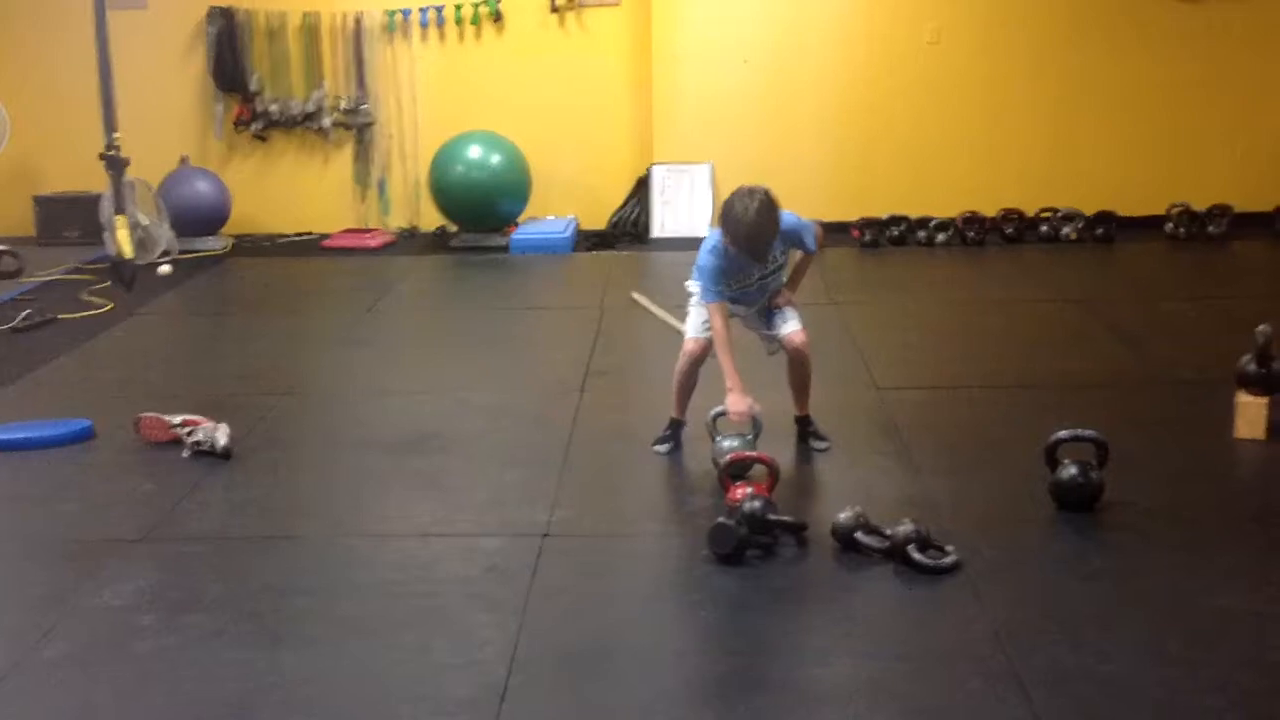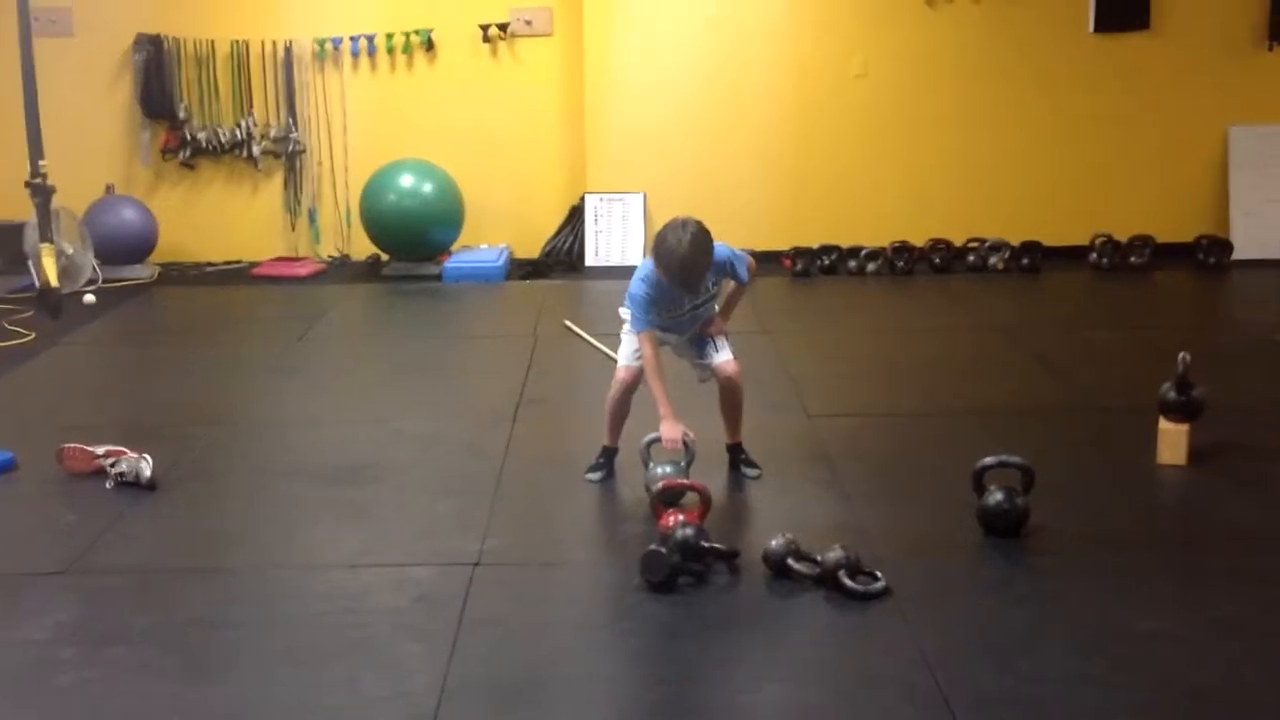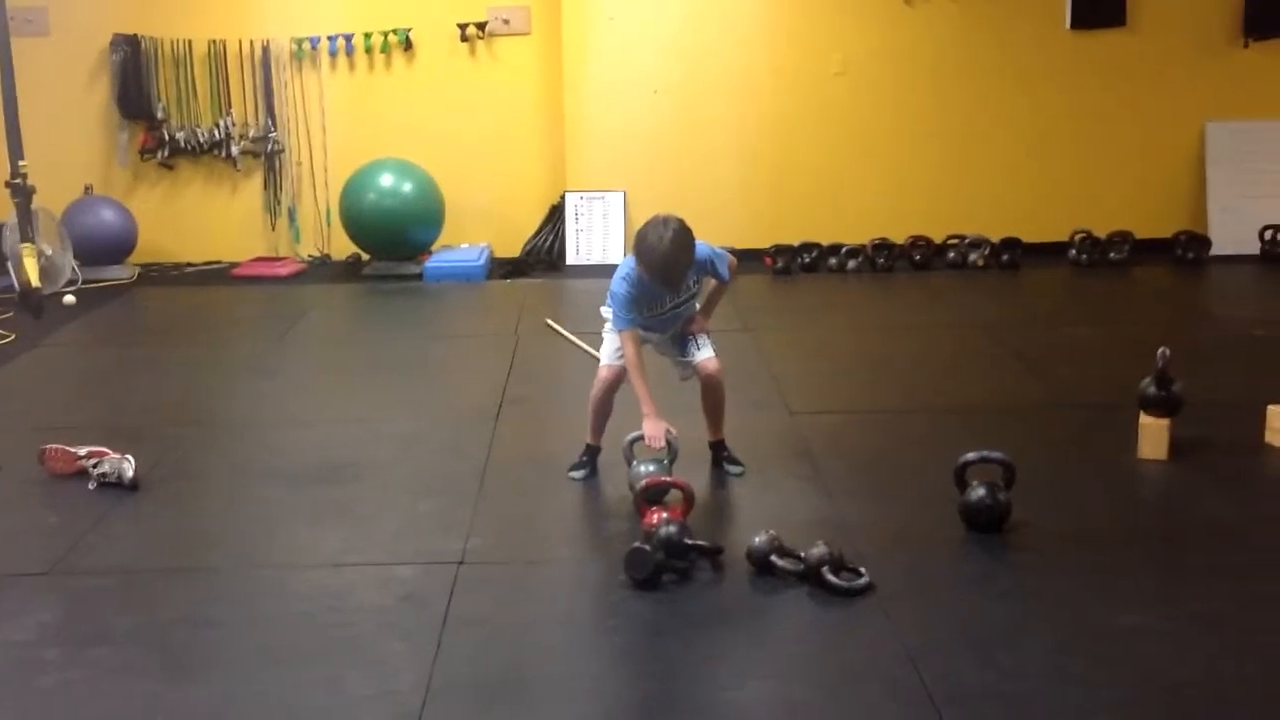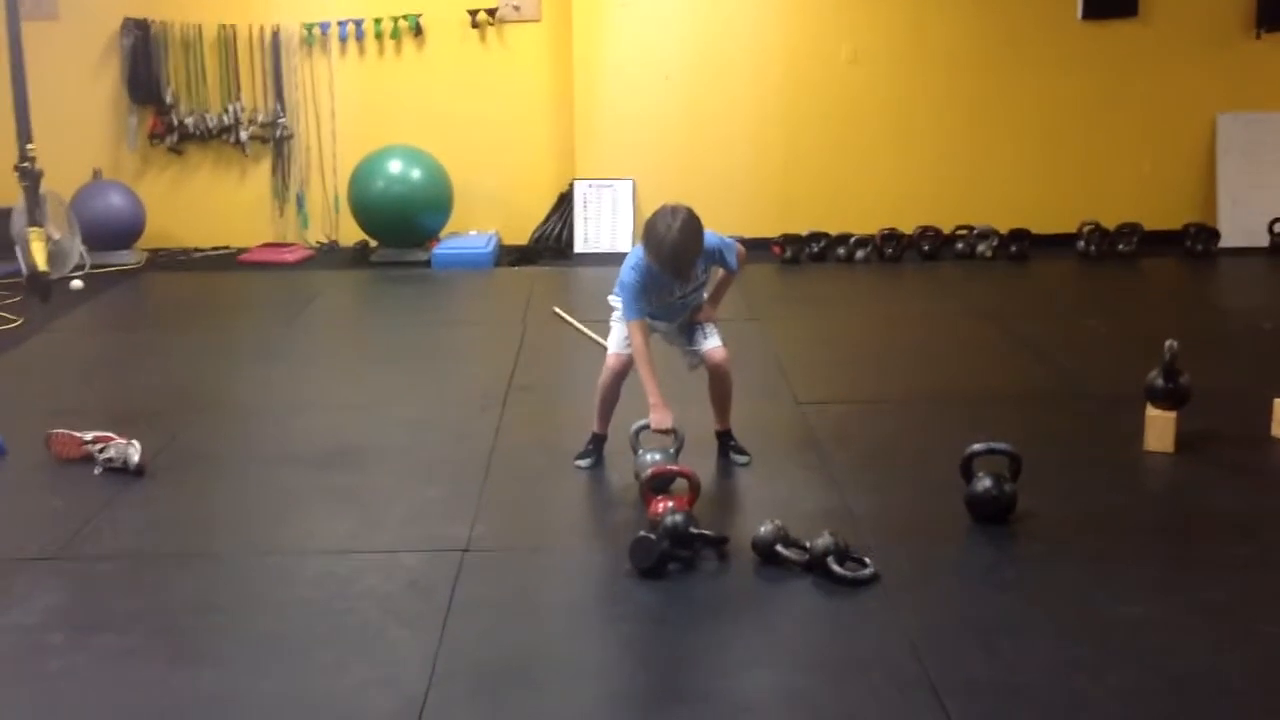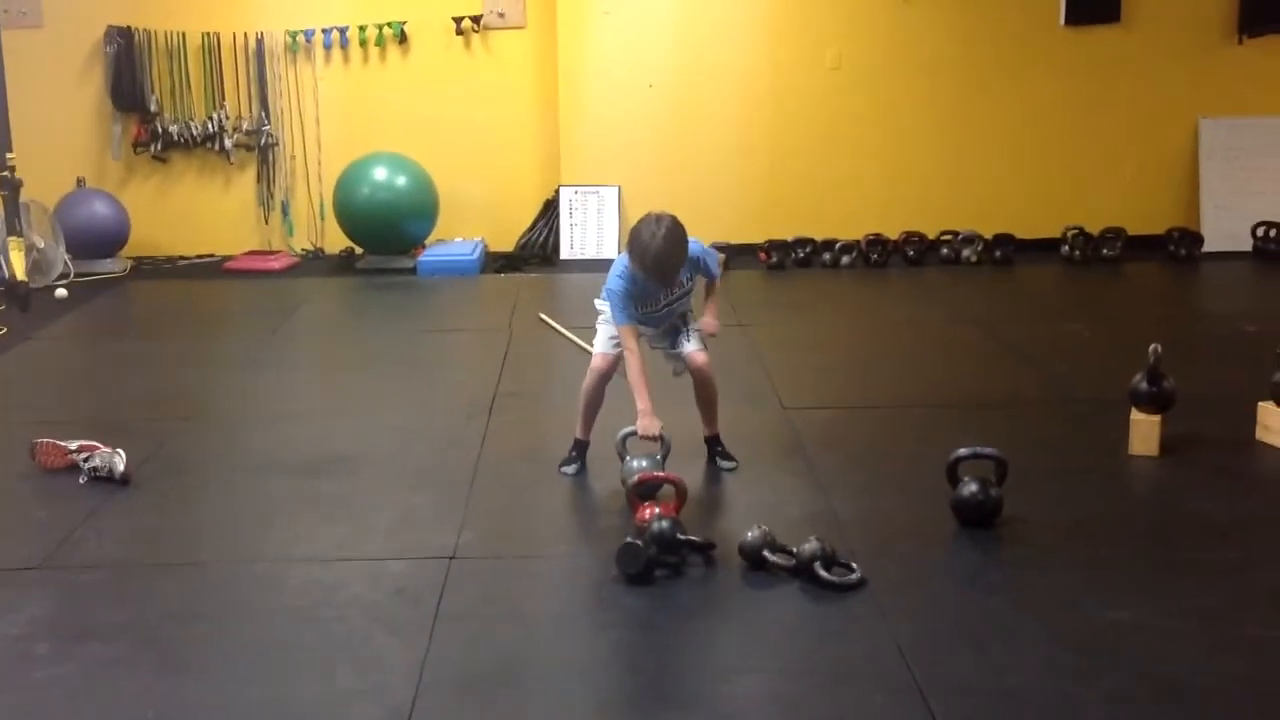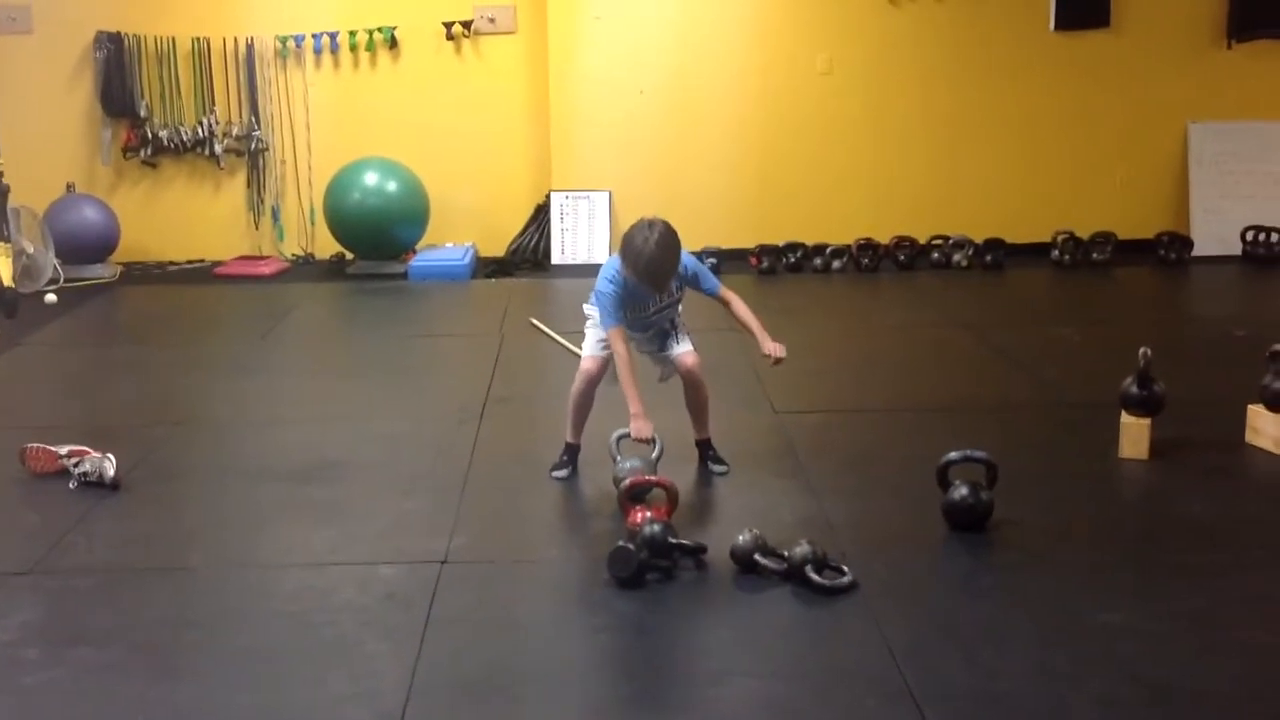
dt=0.5s
person 1, frame 1
left shoulder: (788, 226)
right shoulder: (712, 253)
left elbow: (816, 236)
right elbow: (718, 322)
left wrist: (790, 288)
right wrist: (734, 389)
left hip: (767, 295)
right hip: (714, 296)
left knee: (798, 344)
right knee: (692, 350)
left ankle: (804, 422)
right ankle: (675, 425)
person 1, frame 2
left shoulder: (721, 257)
right shoulder: (644, 283)
left elbow: (749, 268)
right elbow: (648, 350)
left wrist: (723, 316)
right wrist: (667, 416)
left hip: (700, 324)
right hip: (648, 325)
left knee: (730, 374)
right knee: (624, 378)
left ankle: (736, 450)
right ankle: (608, 452)
person 1, frame 3
left shoulder: (701, 255)
right shoulder: (625, 281)
left elbow: (730, 265)
right elbow: (631, 349)
left wrist: (704, 314)
right wrist: (650, 415)
left hip: (680, 322)
right hip: (630, 323)
left knee: (711, 371)
right knee: (607, 377)
left ankle: (718, 447)
right ankle: (591, 450)
person 1, frame 4
left shoulder: (711, 245)
right shoulder: (634, 270)
left elbow: (739, 255)
right elbow: (638, 339)
left wrist: (712, 303)
right wrist: (656, 404)
left hip: (688, 311)
right hip: (638, 312)
left knee: (718, 361)
right knee: (615, 365)
left ankle: (725, 436)
right ankle: (597, 438)
person 1, frame 5
left shoulder: (695, 253)
right shoulder: (621, 278)
left elbow: (716, 267)
right elbow: (631, 347)
left wrist: (710, 313)
right wrist: (645, 411)
left hip: (673, 316)
right hip: (622, 316)
left knee: (701, 365)
right knee: (600, 368)
left ankle: (714, 442)
right ankle: (579, 444)
person 1, frame 6
left shoulder: (684, 264)
right shoulder: (610, 280)
left elbow: (728, 298)
right elbow: (620, 349)
left wrist: (763, 339)
right wrist: (637, 414)
left hip: (661, 323)
right hip: (608, 322)
left knee: (691, 367)
right knee: (589, 371)
left ankle: (705, 446)
right ankle: (571, 449)
